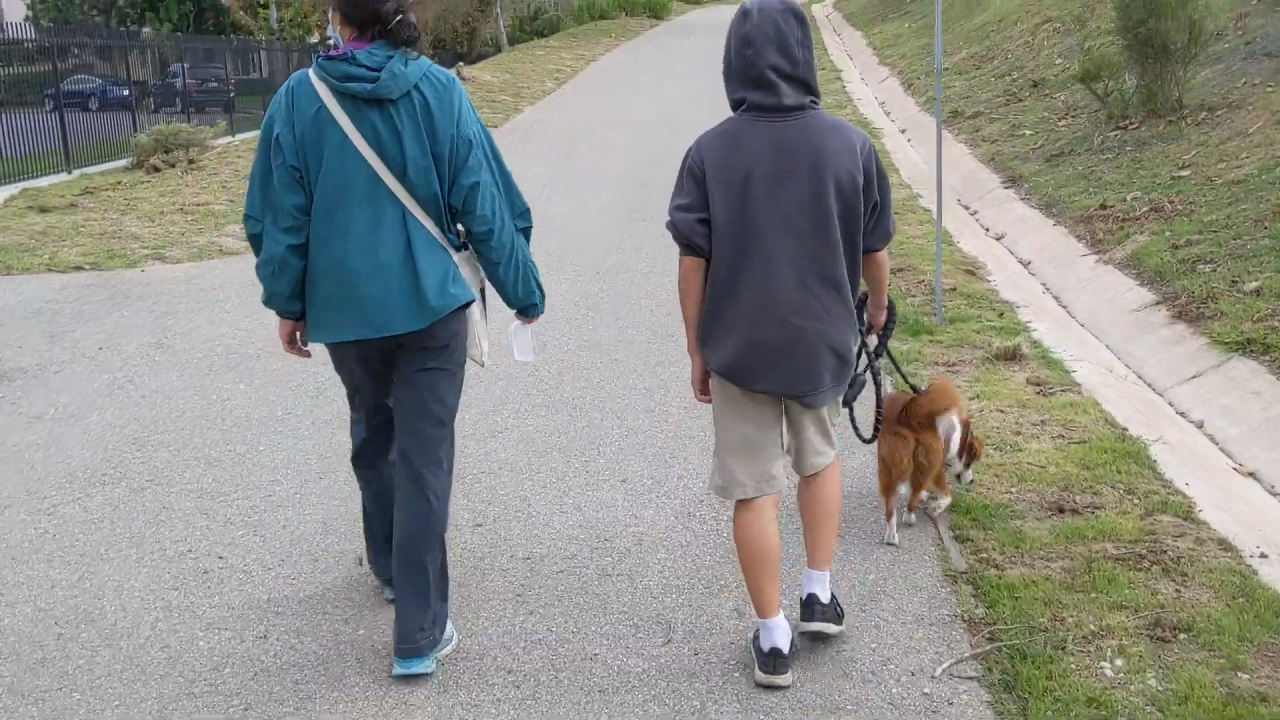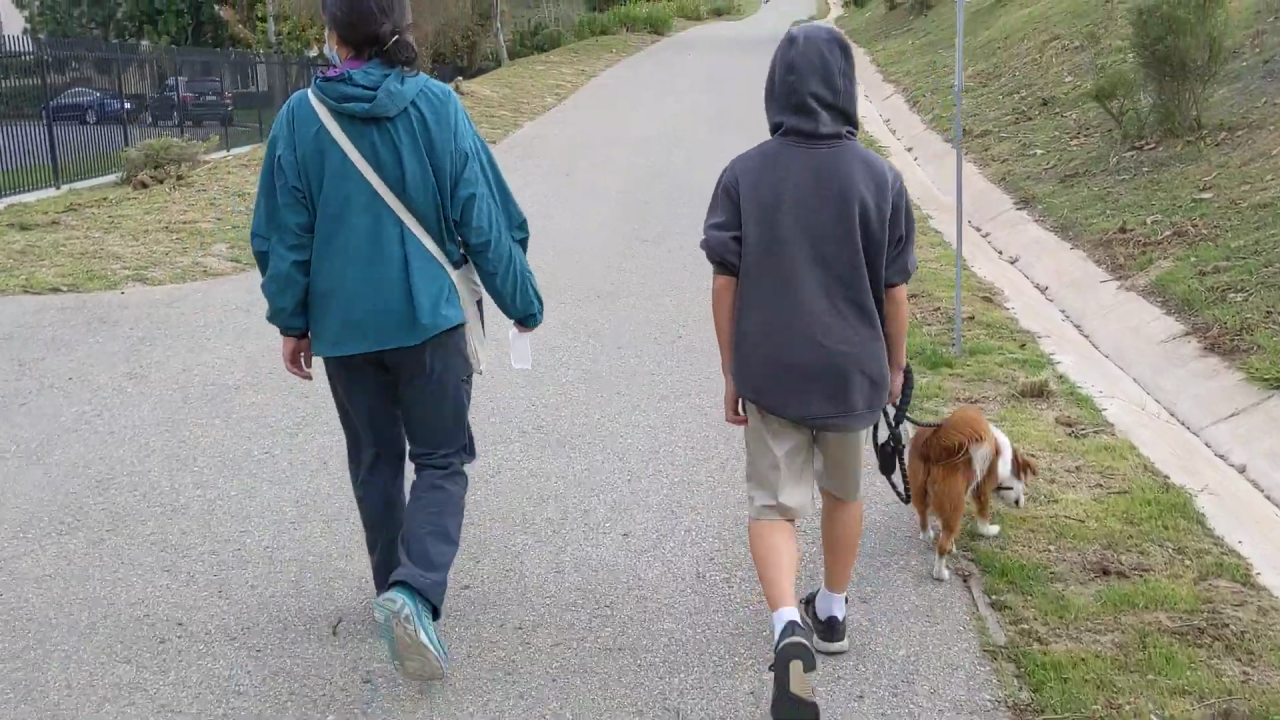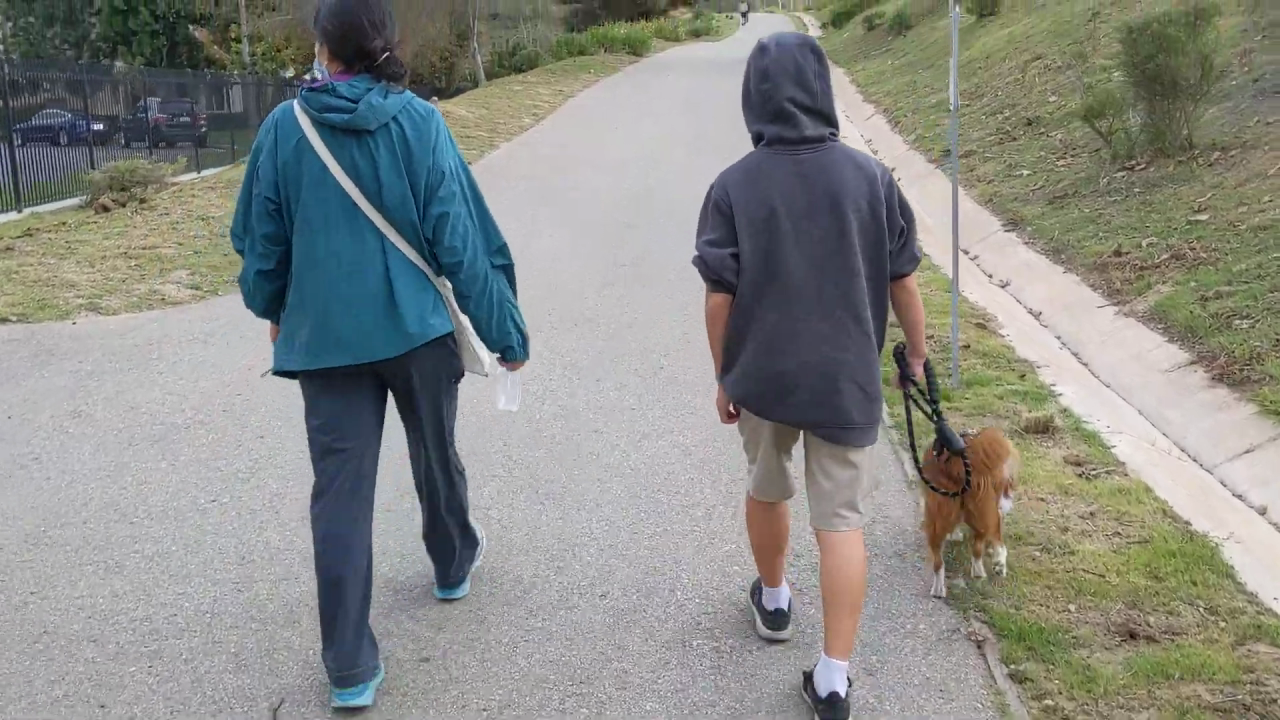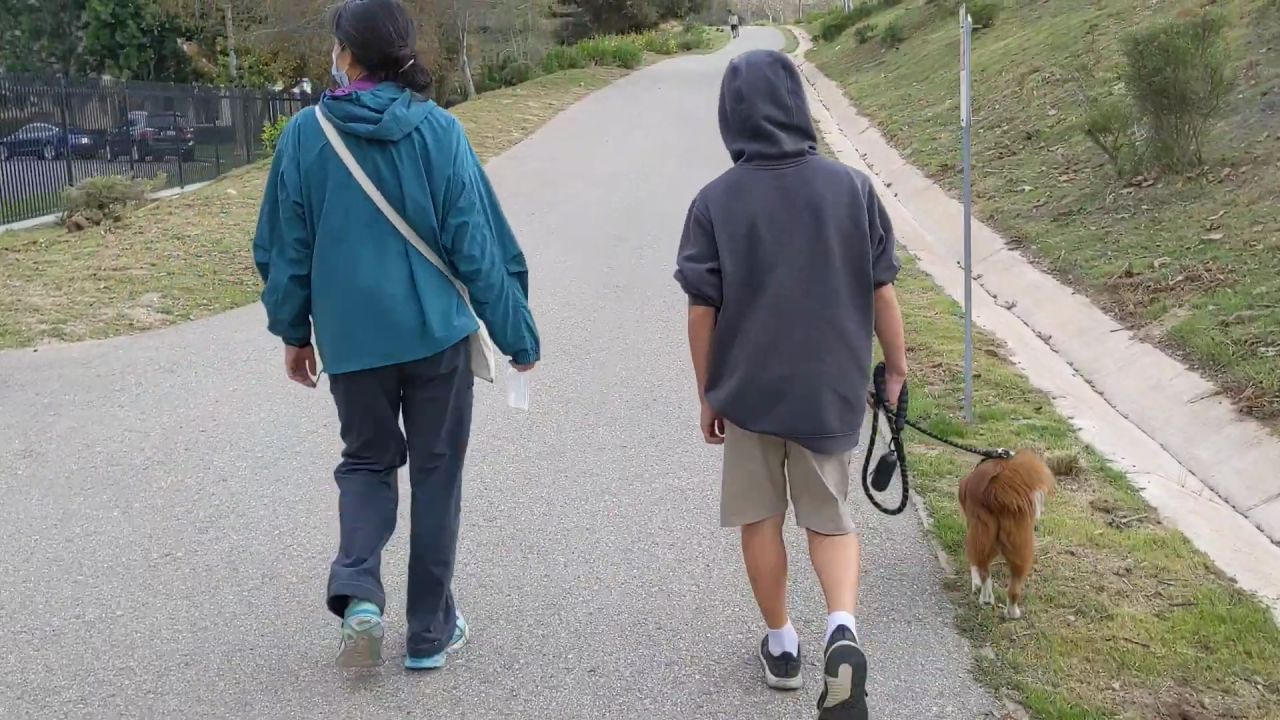
dt=0.3s
person 1, frame 1
left shoulder: (709, 151)
right shoulder: (851, 145)
left elbow: (692, 264)
right elbow: (875, 251)
left wrist: (696, 351)
right wrist: (877, 306)
left hip: (738, 349)
right hip: (823, 344)
left knee: (753, 489)
right knee: (820, 460)
left ankle: (772, 635)
right ankle: (820, 594)
person 1, frame 2
left shoulder: (743, 174)
right shoulder: (881, 178)
left elbow: (726, 283)
right elbow: (894, 289)
left wrist: (730, 372)
right wrist: (895, 364)
left hip: (769, 372)
right hip: (853, 369)
left knee: (773, 505)
right knee: (843, 490)
left ankle: (790, 629)
right ankle: (831, 612)
person 1, frame 3
left shoulder: (733, 186)
right shoulder: (871, 177)
left elbow: (719, 296)
right elbow: (902, 280)
left wrist: (721, 376)
right wrist: (917, 350)
left hip: (761, 377)
right hip: (846, 381)
left knee: (767, 489)
right knee: (841, 524)
left ankle: (773, 601)
person 1, frame 4
left shoulder: (715, 201)
right shoulder: (852, 187)
left elbow: (702, 311)
right elbow: (882, 291)
left wrist: (707, 395)
right wrist: (896, 368)
left hip: (747, 392)
right hip: (832, 390)
left knee: (760, 517)
right knee: (829, 522)
left ankle: (781, 644)
right ankle: (843, 633)
person 2, frame 1
left shoulder: (299, 99)
right shoulder: (439, 90)
left elbow: (278, 218)
right elbow: (485, 204)
left wrist: (288, 304)
right wrist: (524, 290)
left hip: (344, 307)
right hip: (431, 302)
left knee: (373, 436)
right knee: (423, 458)
left ankle: (390, 566)
right ankle: (419, 636)
person 2, frame 2
left shoulder: (300, 118)
right shoulder: (437, 106)
left elbow: (283, 237)
right elbow: (485, 218)
left wrist: (290, 321)
right wrist: (522, 300)
left hip: (343, 323)
right hip: (429, 317)
left knee: (373, 461)
right knee: (440, 459)
left ankle: (396, 587)
right ankle: (411, 591)
person 2, frame 3
left shoulder: (284, 128)
right shoulder: (420, 123)
left elbow: (259, 239)
right elbow: (463, 238)
left wrist: (271, 307)
right wrist: (505, 331)
left hip: (327, 337)
right hip: (417, 327)
left knee: (340, 489)
right knee: (434, 452)
left ankle: (349, 667)
right ankle: (455, 563)
person 2, frame 4
left shoulder: (305, 134)
right shoulder: (439, 131)
left elbow: (284, 250)
right elbow: (480, 245)
left wrist: (292, 331)
right wrist: (518, 334)
left hip: (350, 339)
right hip: (436, 334)
left knee: (368, 463)
right knee: (435, 472)
left ankle: (356, 593)
right ankle: (430, 628)
